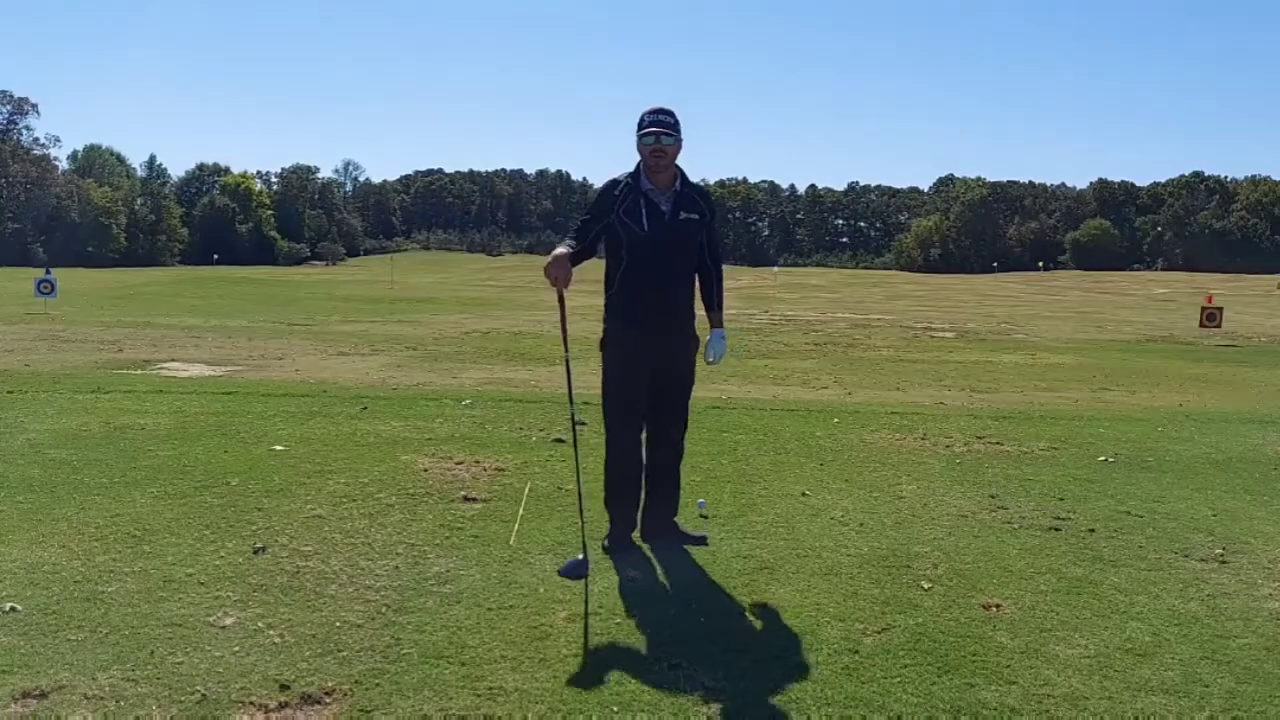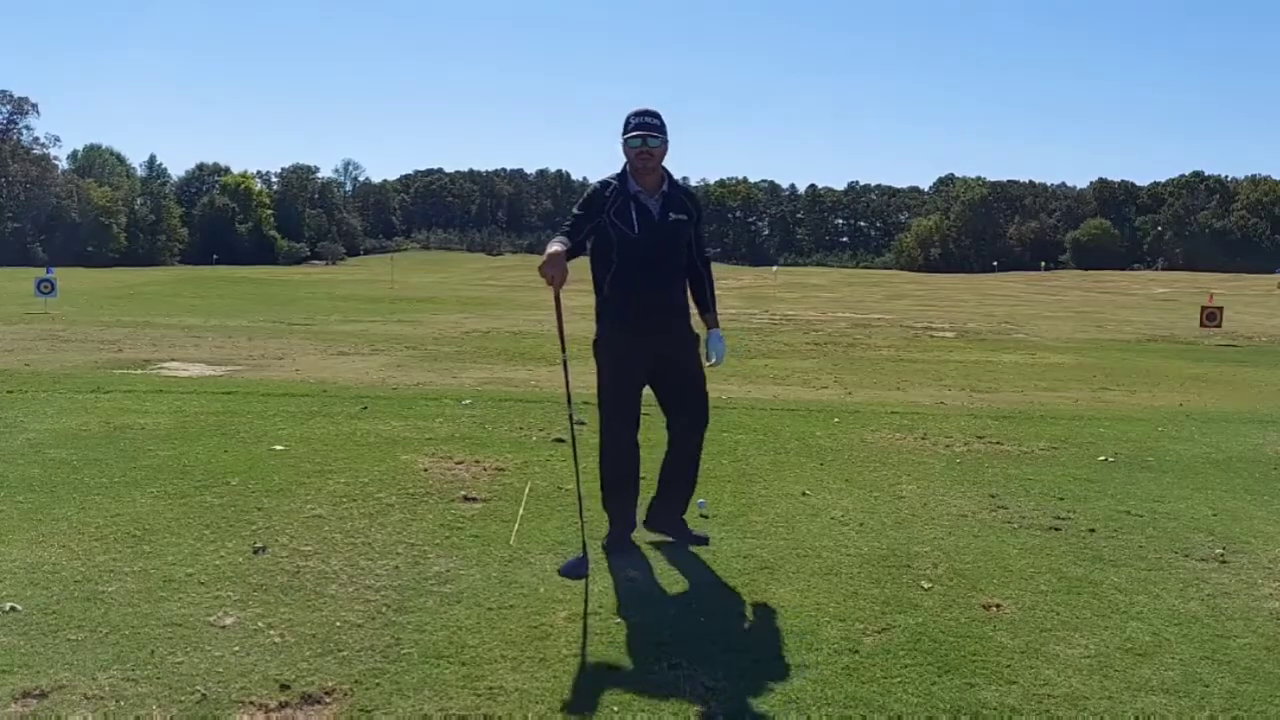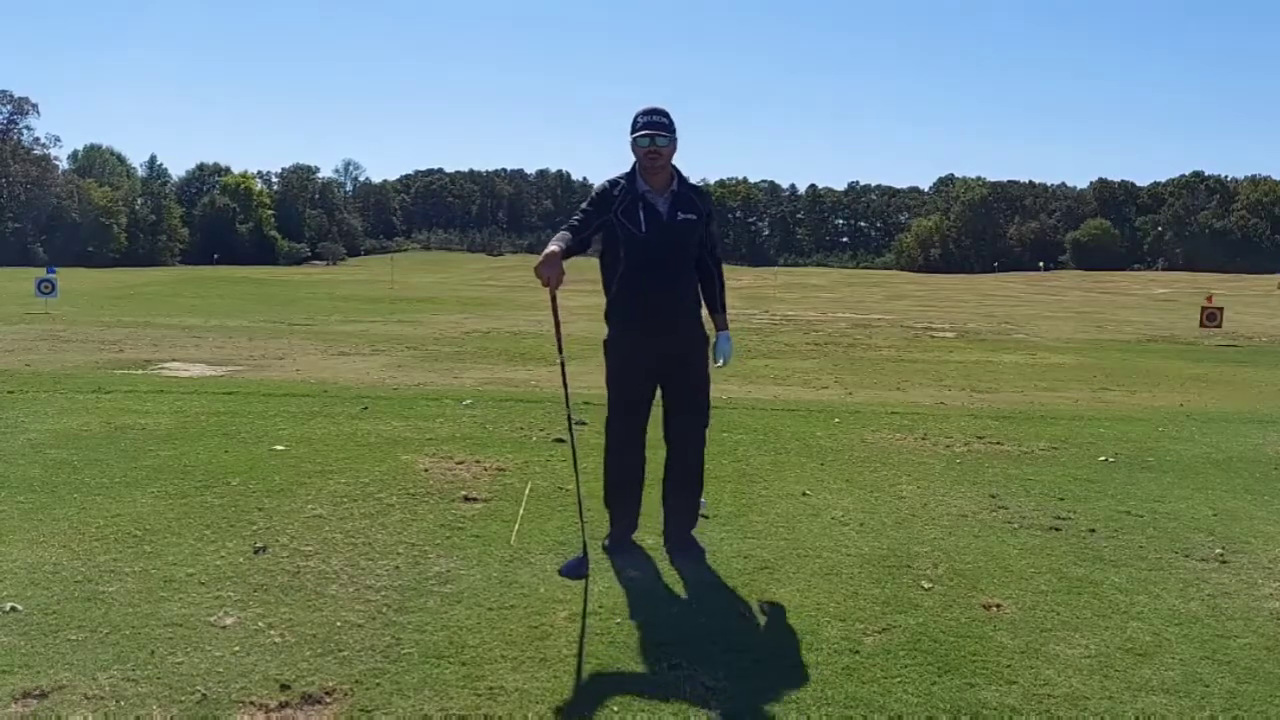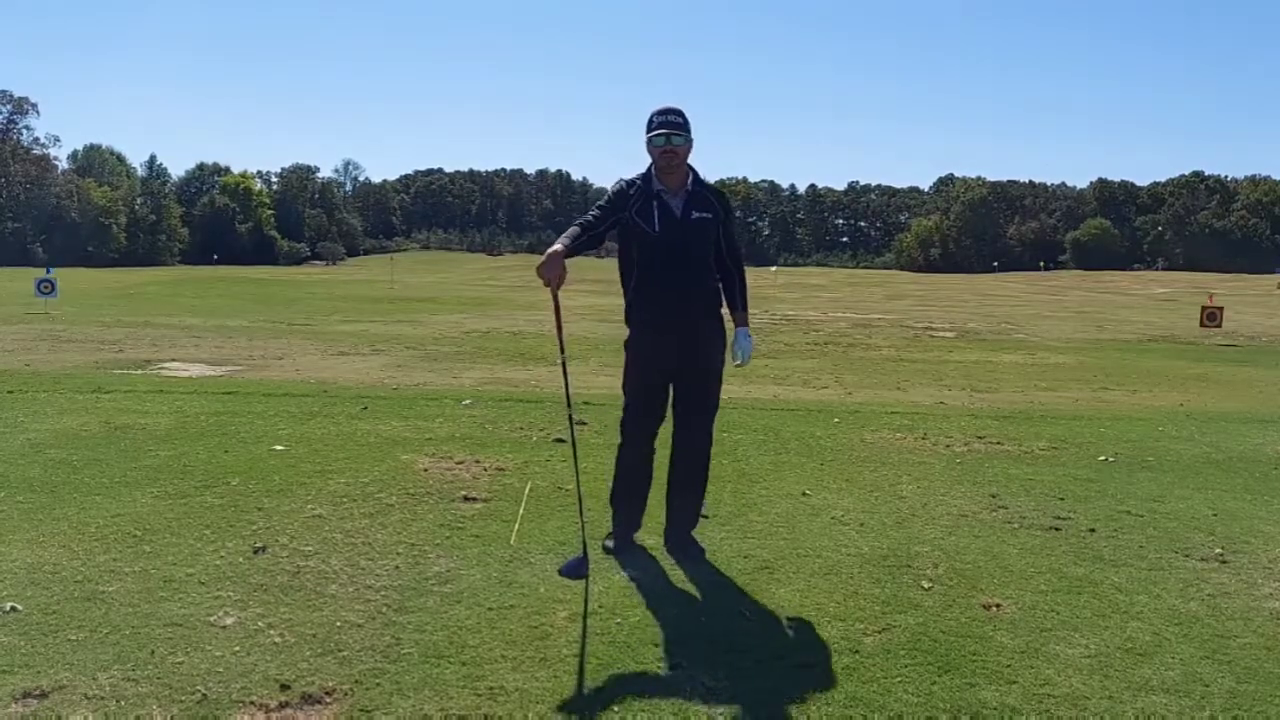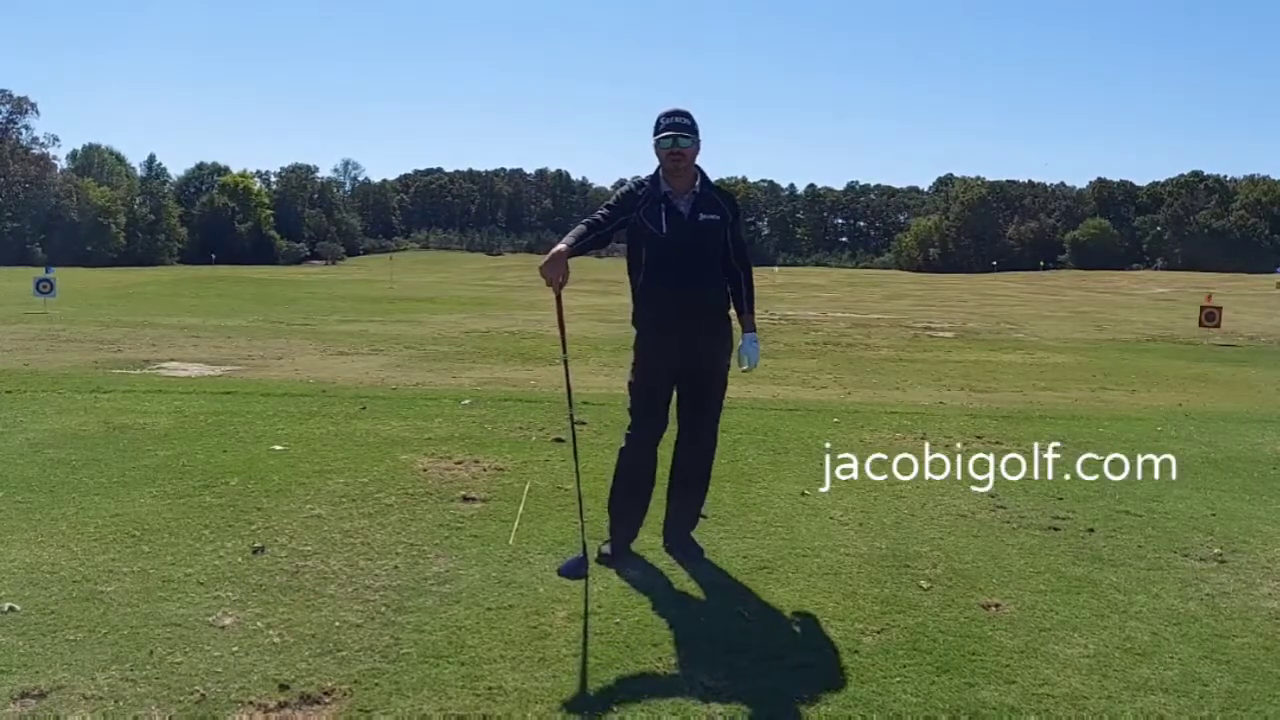
dt=0.4s
person 1, frame 1
left shoulder: (698, 201)
right shoulder: (615, 194)
left elbow: (709, 265)
right elbow: (585, 235)
left wrist: (717, 326)
right wrist: (565, 253)
left hip: (678, 333)
right hip: (626, 333)
left knee: (670, 431)
right knee: (623, 430)
left ankle: (659, 520)
right ankle: (620, 525)
person 1, frame 2
left shoulder: (685, 201)
right shoulder: (603, 195)
left elbow: (698, 265)
right elbow: (573, 231)
left wrist: (712, 326)
right wrist: (558, 249)
left hip: (674, 332)
right hip: (619, 335)
left knee: (692, 421)
right knee: (619, 431)
left ankle: (666, 513)
right ankle: (620, 525)
person 1, frame 3
left shoulder: (696, 201)
right shoulder: (612, 195)
left elbow: (709, 267)
right elbow: (579, 228)
left wrist: (721, 327)
right wrist: (556, 249)
left hip: (686, 335)
right hip: (629, 335)
left knee: (688, 434)
right knee: (625, 433)
left ankle: (679, 529)
right ankle: (621, 526)
person 1, frame 4
left shoulder: (713, 201)
right shoulder: (628, 195)
left elbow: (730, 266)
right elbow: (592, 225)
left wrist: (741, 326)
right wrist: (560, 249)
left hip: (704, 335)
right hip: (648, 334)
left knee: (695, 435)
right knee: (638, 430)
left ankle: (680, 530)
right ankle: (623, 526)
person 1, frame 5
left shoulder: (722, 203)
right shoulder: (637, 196)
left elbow: (738, 269)
right elbow: (598, 225)
left wrist: (749, 331)
right wrist: (563, 249)
left hip: (711, 337)
right hip: (655, 335)
left knee: (699, 438)
right knee: (642, 434)
left ankle: (680, 531)
right ankle: (620, 533)
